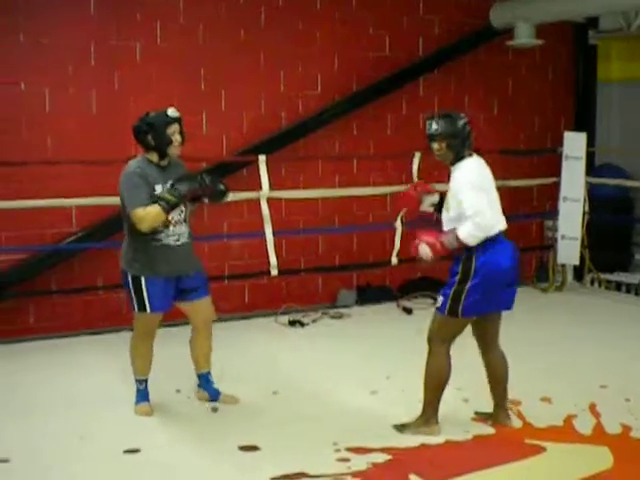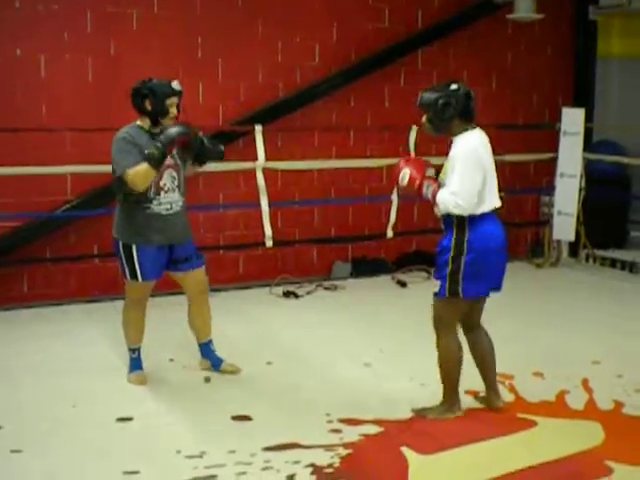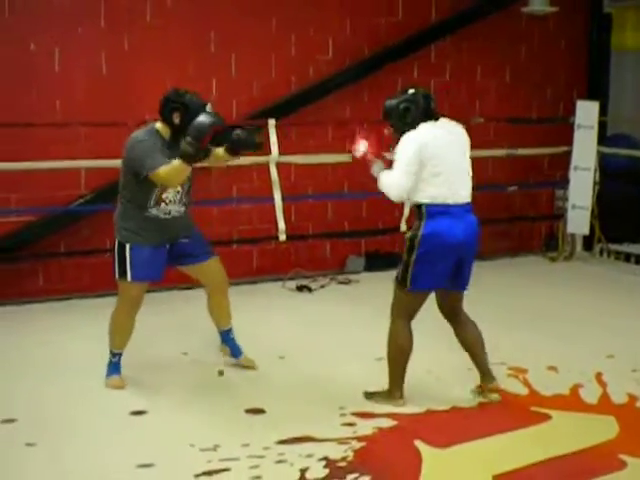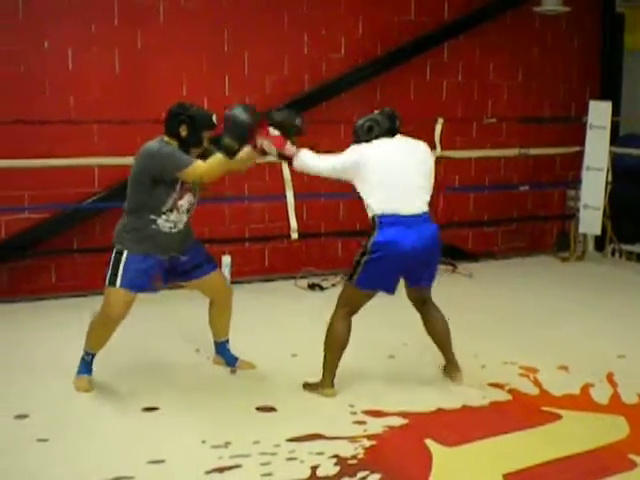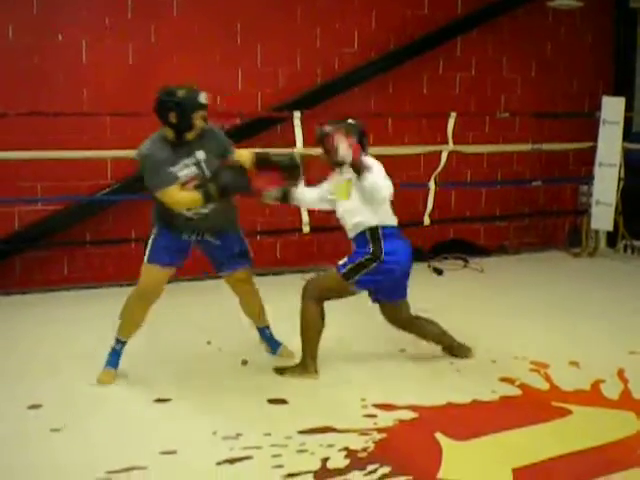
dt=1s
person 1, frame 1
left shoulder: (466, 175)
right shoulder: (473, 166)
left elbow: (481, 223)
left wrist: (442, 243)
right wrist: (434, 201)
left hip: (479, 262)
right hip: (499, 255)
left knee: (438, 341)
right knee: (488, 342)
left ankle: (428, 418)
right ankle: (501, 411)
person 1, frame 2
left shoulder: (467, 147)
right shoulder: (473, 139)
left elbow: (460, 202)
left wrist: (424, 186)
right wrist: (432, 177)
left hip: (468, 238)
right hip: (486, 233)
left knee: (444, 325)
right knee: (470, 322)
left ankle: (450, 404)
right ankle: (492, 394)
person 1, frame 3
left shoulder: (415, 139)
right shoulder: (456, 131)
left elbow: (397, 191)
left wrist: (371, 160)
left hip: (433, 230)
right hip: (466, 225)
left knee: (401, 315)
right knee: (453, 311)
left ankle: (394, 391)
right ankle: (488, 379)
person 1, frame 4
left shoulder: (363, 154)
right shoulder: (422, 149)
left elbow: (321, 165)
left wrist: (282, 148)
left hip: (388, 238)
right hip: (426, 234)
left knee: (344, 311)
right knee: (424, 303)
left ankle: (326, 382)
right ankle: (452, 365)
person 1, frame 5
left shoulder: (366, 167)
right shoulder: (341, 174)
left elbow: (382, 193)
right elbow: (316, 198)
left wrist: (354, 159)
right wrist: (282, 194)
left hip: (382, 252)
right hip: (394, 251)
left knee: (312, 293)
right knee: (401, 319)
left ankle: (308, 365)
right ankle: (456, 347)
person 2, frame 1
left shoulder: (177, 166)
right shoulder: (135, 173)
right elbow: (144, 221)
left wrist: (204, 191)
right wrist: (176, 193)
left hip: (184, 263)
right hip: (146, 268)
left knee: (205, 320)
right knee: (145, 331)
left ankle: (206, 386)
right ankle: (141, 391)
person 2, frame 2
left shoulder: (172, 133)
right shoulder: (127, 138)
left elbow: (183, 171)
right elbow: (137, 181)
left wrist: (201, 155)
right wrist: (161, 148)
left hip: (177, 232)
right hip: (140, 235)
left knee: (199, 288)
right knee: (137, 298)
left ankle: (208, 355)
right ankle: (135, 361)
person 2, frame 3
left shoulder: (185, 138)
right shoulder: (142, 142)
left elbow: (215, 157)
right elbow: (168, 178)
left wrist: (234, 145)
right wrist: (194, 145)
left hip: (179, 229)
right hip: (139, 235)
left knee: (218, 279)
right knee: (129, 302)
left ankle: (230, 346)
right ankle: (113, 364)
person 2, frame 4
left shoulder: (186, 153)
right shoulder: (156, 153)
left elbow: (234, 164)
right elbow: (207, 174)
right wrist: (233, 140)
left hip: (179, 244)
right hip: (138, 246)
left knee: (222, 291)
right knee: (111, 313)
left ankle: (223, 353)
right ankle: (86, 363)
person 2, frame 5
left shoulder: (207, 135)
right shoulder: (151, 153)
left elbow: (235, 157)
right elbow: (175, 201)
left wrist: (266, 160)
right wrist: (218, 188)
left hip: (218, 225)
right hip: (172, 228)
left knee: (244, 286)
right knee: (145, 290)
left ankle: (268, 337)
right ankle: (115, 353)
